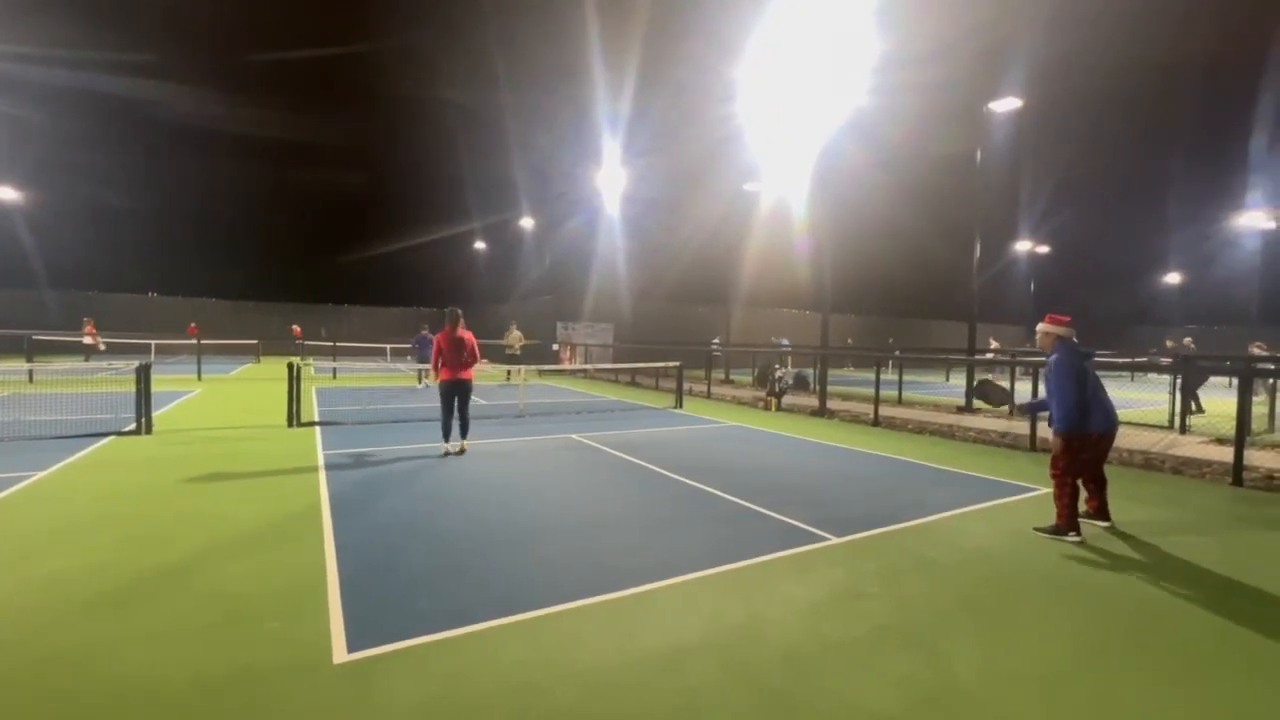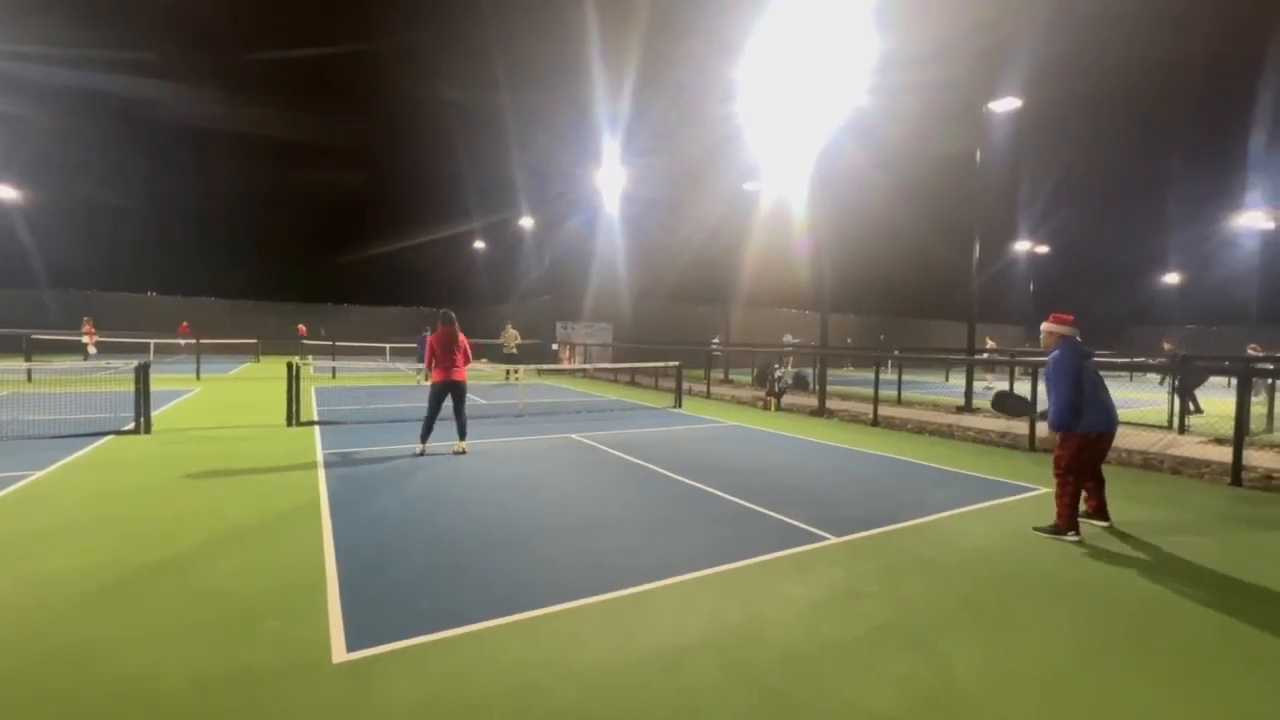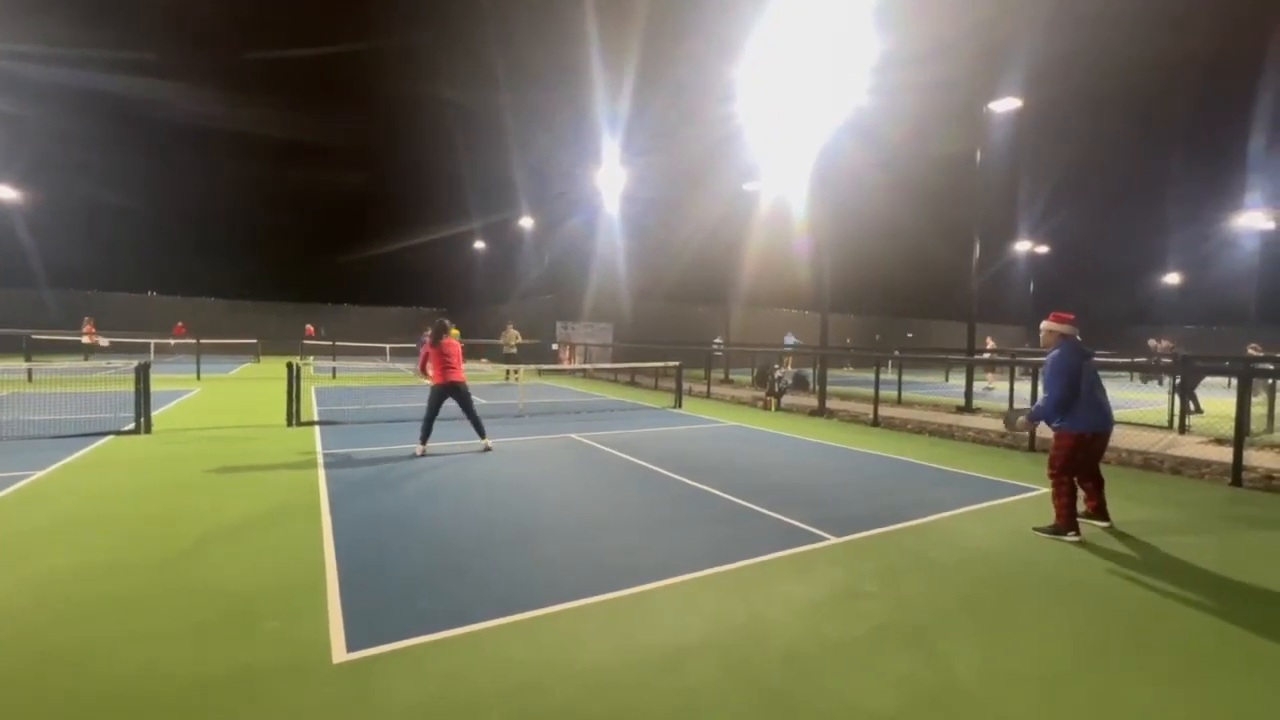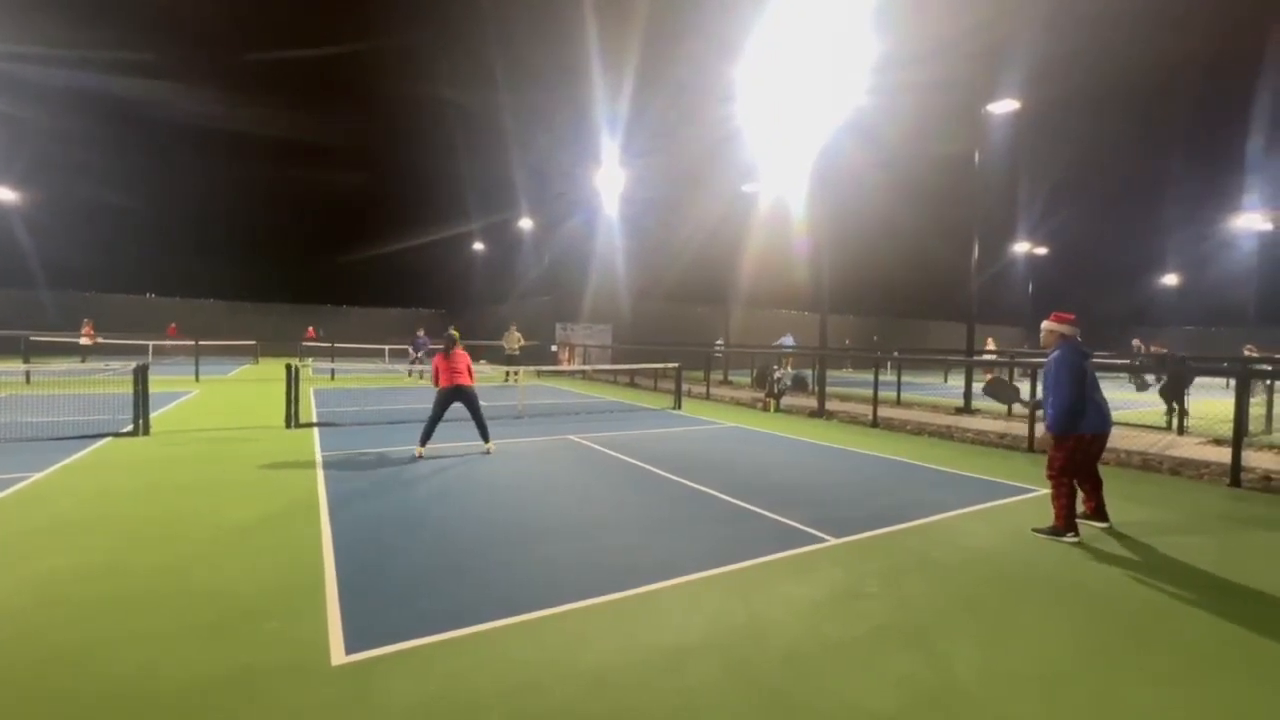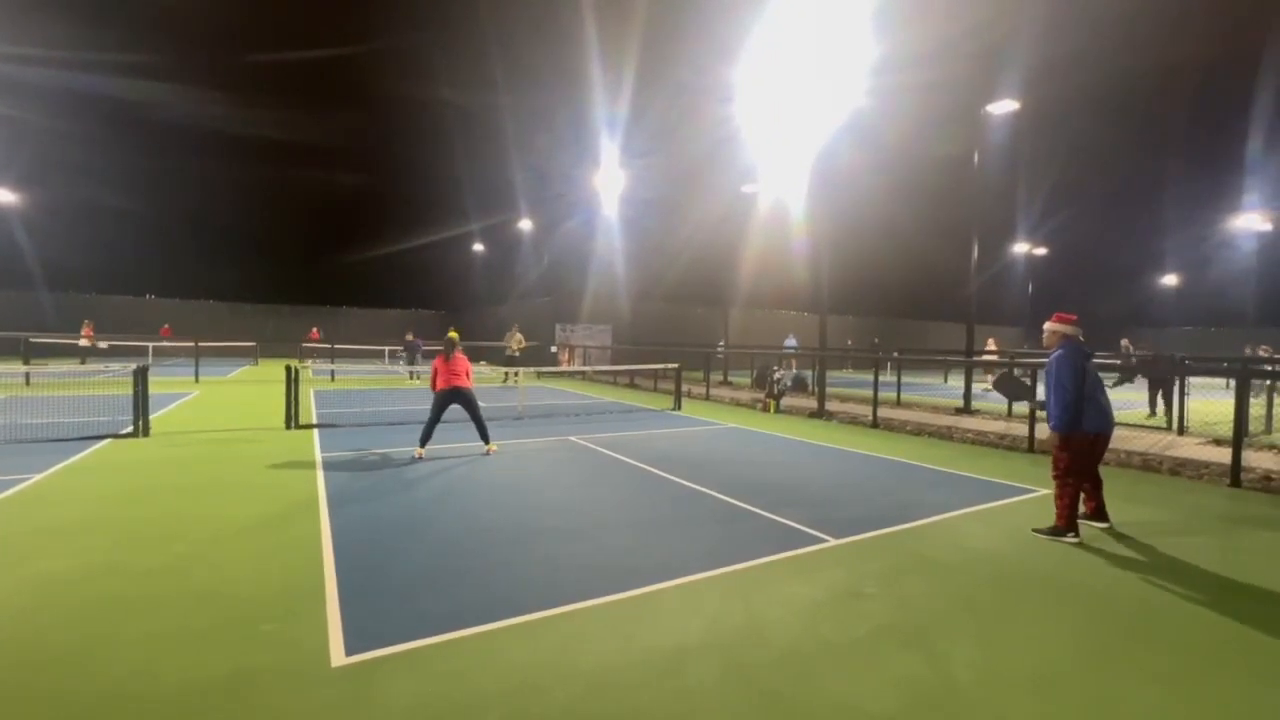
dt=0.4s
person 1, frame 1
left shoulder: (1060, 360)
right shoulder: (1071, 357)
left elbow: (1066, 400)
right elbow: (1058, 397)
left wrist: (1059, 432)
right wrist: (1029, 406)
left hip: (1085, 427)
right hip: (1103, 423)
left knee: (1062, 472)
right knee: (1090, 469)
left ankle: (1066, 526)
right ankle: (1099, 512)
person 1, frame 2
left shoulder: (1059, 358)
right shoulder: (1077, 356)
left elbow: (1062, 397)
left wrist: (1054, 426)
right wrist: (1046, 413)
left hip: (1084, 427)
right hip: (1102, 422)
left knee: (1066, 472)
right knee: (1088, 469)
left ankle: (1066, 526)
right ankle: (1098, 512)
person 1, frame 3
left shoulder: (1059, 357)
right shoulder: (1077, 356)
left elbow: (1055, 397)
left wrist: (1030, 418)
right wrist: (1042, 416)
left hip: (1077, 426)
right hip: (1097, 422)
left knee: (1060, 473)
right knee: (1087, 469)
left ankle: (1066, 527)
right ankle: (1098, 512)
person 1, frame 4
left shoulder: (1061, 358)
right shoulder: (1074, 356)
left elbow: (1063, 399)
left wrist: (1050, 428)
right wrist: (1038, 404)
left hip: (1077, 428)
right hip: (1096, 424)
left knee: (1059, 474)
right knee: (1085, 471)
left ankle: (1065, 527)
right ankle: (1097, 513)
person 1, frame 5
left shoulder: (1062, 357)
right shoulder: (1077, 356)
left elbow: (1065, 397)
left wrist: (1056, 428)
right wrist: (1043, 405)
left hip: (1080, 428)
right hip: (1098, 424)
left knee: (1065, 475)
right knee: (1085, 471)
left ankle: (1066, 528)
right ankle: (1097, 513)
